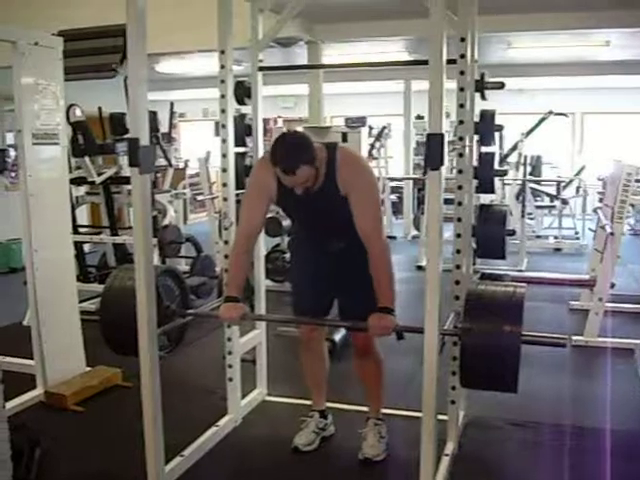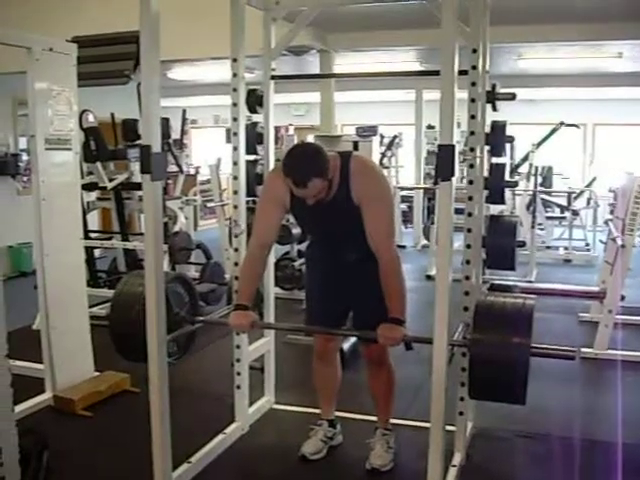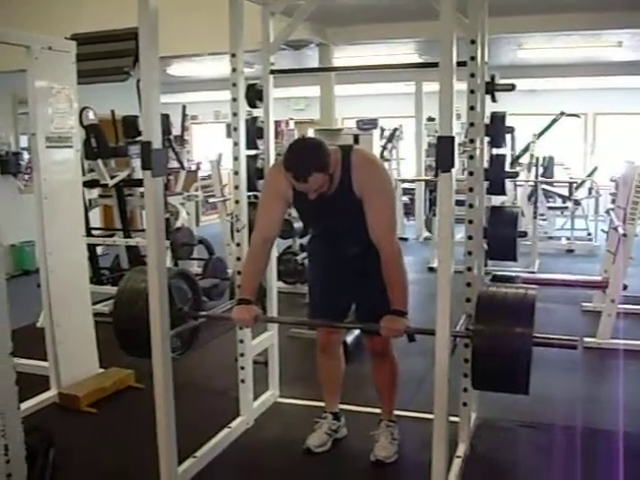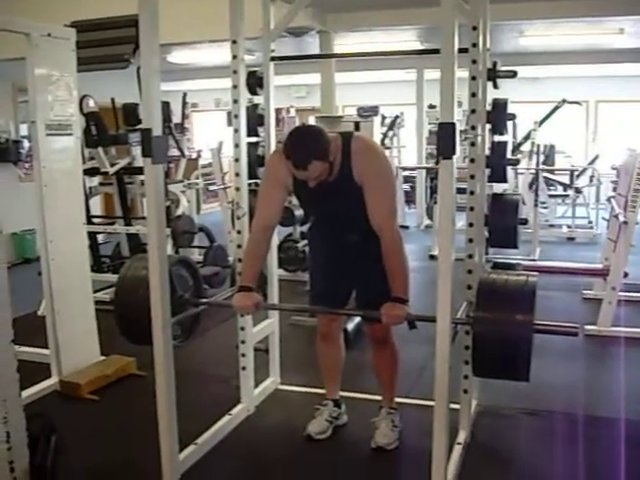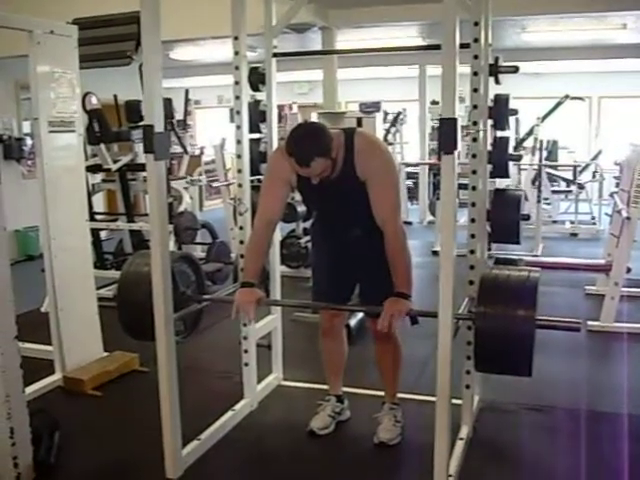
dt=1s
person 1, frame 1
left shoulder: (350, 167)
right shoulder: (264, 173)
left elbow: (374, 240)
right elbow: (246, 235)
left wrist: (385, 308)
right wrist: (232, 297)
left hip: (354, 252)
right hip: (309, 251)
left knee: (363, 341)
right knee: (309, 335)
left ankle: (375, 423)
right ankle: (320, 416)
person 1, frame 2
left shoulder: (365, 177)
right shoulder: (277, 183)
left elbow: (385, 251)
right elbow: (259, 244)
left wrist: (395, 319)
right wrist: (242, 305)
left hip: (369, 263)
right hip: (324, 260)
left knee: (375, 351)
right knee: (323, 345)
left ankle: (383, 433)
right ankle: (328, 425)
person 1, frame 3
left shoulder: (366, 170)
right shoulder: (279, 177)
left elbow: (387, 243)
right elbow: (262, 238)
left wrist: (398, 311)
right wrist: (245, 299)
left hip: (371, 255)
right hip: (326, 254)
left knee: (379, 343)
right knee: (326, 338)
left ankle: (388, 425)
right ankle: (333, 418)
person 1, frame 4
left shoulder: (366, 157)
right shoulder: (279, 164)
left elbow: (387, 230)
right elbow: (263, 225)
left wrist: (399, 298)
right wrist: (246, 287)
left hip: (372, 242)
right hip: (327, 241)
left knee: (379, 330)
right knee: (327, 325)
left ankle: (389, 412)
right ankle: (333, 405)
person 1, frame 5
left shoulder: (369, 153)
right shoulder: (282, 161)
left elbow: (391, 225)
right elbow: (265, 222)
left wrist: (402, 293)
right wrist: (248, 283)
left hip: (375, 238)
right hip: (330, 237)
left knee: (383, 325)
right knee: (329, 320)
left ankle: (391, 407)
right ankle: (336, 400)
